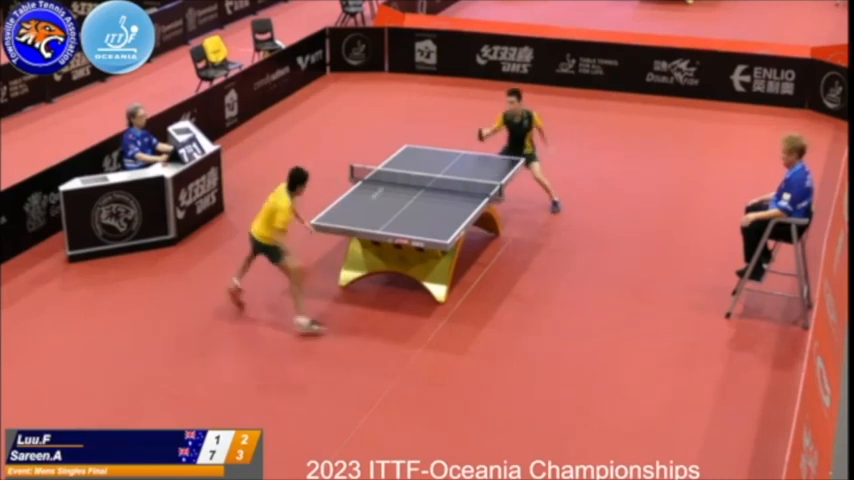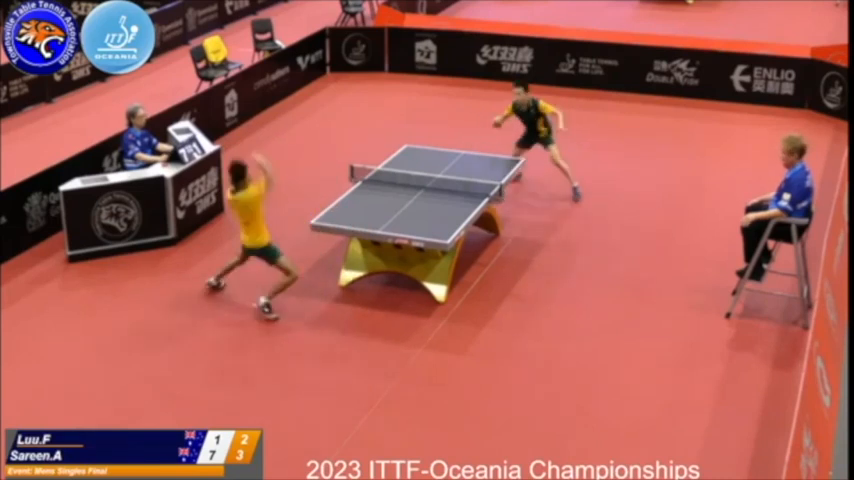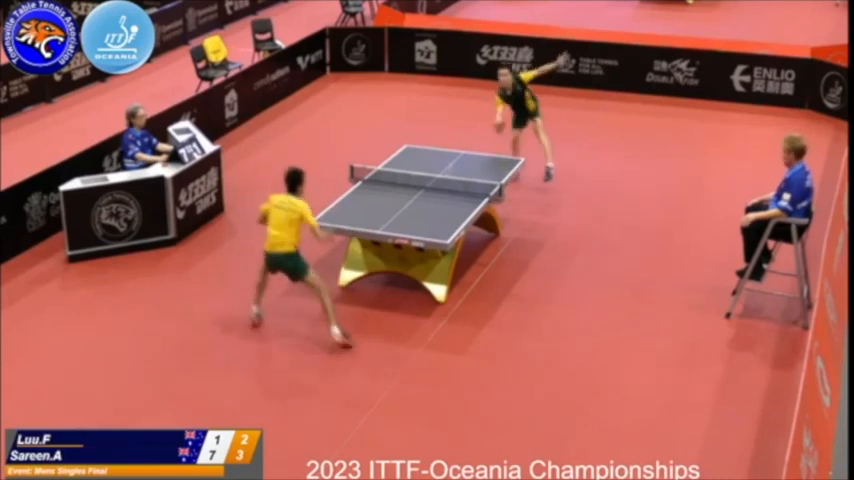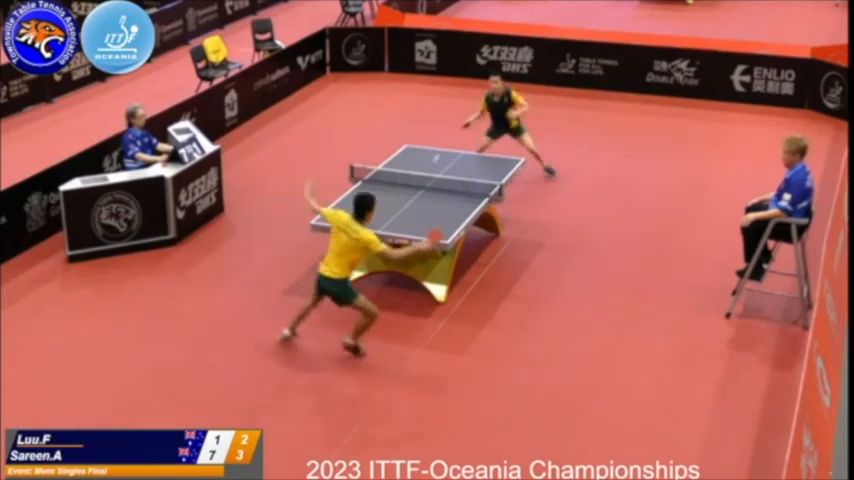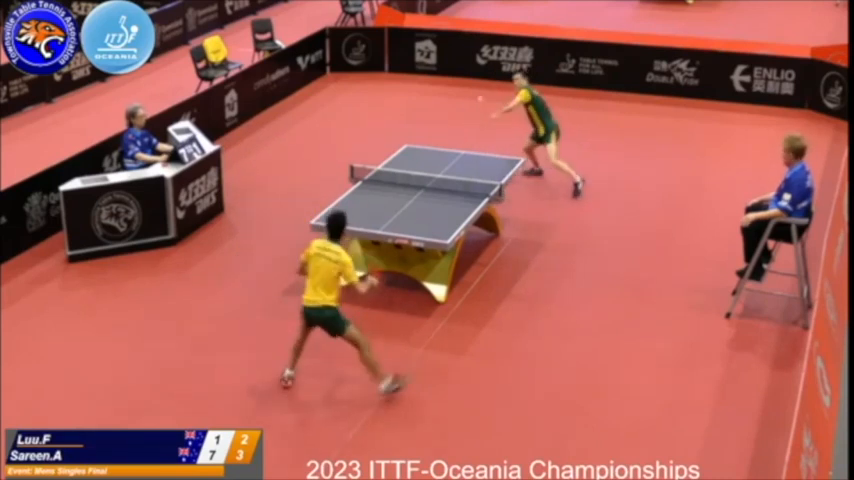
dt=0.5s
person 1, frame 1
left shoulder: (282, 188)
right shoulder: (283, 205)
right elbow: (276, 237)
left wrist: (303, 221)
right wrist: (291, 258)
left hip: (256, 234)
right hip: (267, 241)
left knee: (251, 255)
right knee: (296, 276)
left ankle: (237, 285)
right ankle: (302, 321)
person 1, frame 2
left shoulder: (230, 196)
right shoulder: (252, 194)
right elbow: (270, 182)
right wrist: (262, 165)
left hip: (247, 243)
right hip: (262, 244)
left knee: (241, 259)
right knee: (292, 274)
left ankle: (214, 281)
right ankle: (264, 302)
person 1, frame 3
left shoulder: (274, 199)
right shoulder: (301, 206)
left elbow: (261, 220)
right elbow: (319, 235)
left hip: (271, 253)
right hip: (289, 255)
left knee: (264, 271)
right knee: (322, 289)
left ankle: (256, 311)
right ankle: (336, 330)
person 1, frame 4
left shoulder: (340, 217)
right shoulder: (366, 237)
left elbow: (315, 208)
right elbow: (393, 255)
left wrist: (307, 193)
right wrist: (419, 247)
left hip: (322, 276)
right hip: (338, 281)
left knee: (313, 303)
right knee: (372, 314)
left ankle: (288, 332)
right ankle: (351, 342)
person 1, frame 5
left shoulder: (314, 246)
right shoulder: (343, 258)
left elbow: (302, 270)
right elbow: (361, 289)
right wrist: (370, 281)
left hip: (308, 307)
right hip: (327, 310)
left knee: (303, 335)
right knee: (362, 344)
left ankle: (289, 374)
right ankle: (384, 383)
person 2, frame 1
left shoulder: (797, 178)
right shoulder: (798, 170)
left elbow: (784, 211)
right elbow: (781, 194)
left wrist: (755, 216)
right wrist: (760, 199)
right hip: (791, 214)
left knee: (749, 226)
right knee: (751, 209)
left ankle: (757, 268)
right ankle: (764, 257)
person 2, frame 2
left shoulder: (797, 177)
right shoulder: (798, 170)
left elbow: (784, 211)
right elbow: (782, 194)
left wrist: (755, 216)
right wrist: (760, 199)
right hip: (791, 214)
left knee: (750, 226)
right knee: (751, 208)
left ankle: (756, 267)
right ankle: (764, 256)
person 2, frame 3
left shoulder: (797, 178)
right shoulder: (799, 170)
left elbow: (784, 211)
right elbow: (781, 194)
left wrist: (755, 216)
right wrist: (760, 199)
right hip: (791, 214)
left knee: (750, 226)
right knee: (751, 209)
left ankle: (756, 268)
right ankle: (764, 257)
person 2, frame 4
left shoulder: (798, 178)
right shoulder: (798, 170)
left elbow: (784, 211)
right elbow: (781, 194)
left wrist: (755, 216)
right wrist: (760, 199)
right hip: (791, 213)
left knee: (750, 226)
right knee: (751, 209)
left ankle: (756, 267)
right ankle: (764, 256)
person 2, frame 5
left shoulder: (797, 178)
right shoulder: (798, 170)
left elbow: (784, 211)
right elbow: (781, 194)
left wrist: (755, 216)
right wrist: (760, 199)
right hip: (792, 214)
left knee: (750, 226)
right knee: (751, 209)
left ankle: (756, 268)
right ankle: (764, 257)
person 3, frame 1
left shoulder: (531, 116)
right shoulder: (505, 116)
left elbow: (540, 129)
right elbow: (494, 129)
right wrist: (485, 133)
left hip: (527, 151)
right hip: (510, 149)
left knee: (538, 176)
left ankle: (554, 200)
person 3, frame 2
left shoulder: (537, 104)
right shoulder: (514, 106)
left elbow: (557, 112)
right elbow: (502, 118)
left wrist: (560, 124)
right wrist: (497, 120)
left hip: (544, 133)
right hip: (530, 133)
left knee: (555, 159)
right knee: (514, 156)
left ankle: (575, 185)
person 3, frame 3
left shoulder: (519, 79)
right shoulder: (501, 94)
left elbow: (538, 71)
right elbow: (500, 112)
left wrist: (557, 64)
right wrist: (498, 121)
left hip: (531, 108)
right hip: (519, 113)
left knee: (539, 133)
right knee: (515, 139)
left ankle: (549, 165)
person 3, frame 4
left shoulder: (511, 94)
right shoulder: (487, 97)
left elbow: (525, 106)
right elbow: (482, 112)
left wrist: (517, 113)
right wrist: (472, 119)
left hip: (513, 124)
right hip: (498, 125)
left knee: (531, 148)
right knee: (482, 149)
left ankle: (544, 166)
person 3, frame 5
left shoulder: (525, 92)
right shoulder: (531, 92)
left elbow: (512, 106)
left wrist: (499, 113)
left hip: (549, 129)
right hip: (542, 129)
left knee: (553, 161)
right knee: (527, 149)
left ankle: (577, 180)
right ankle: (537, 168)
